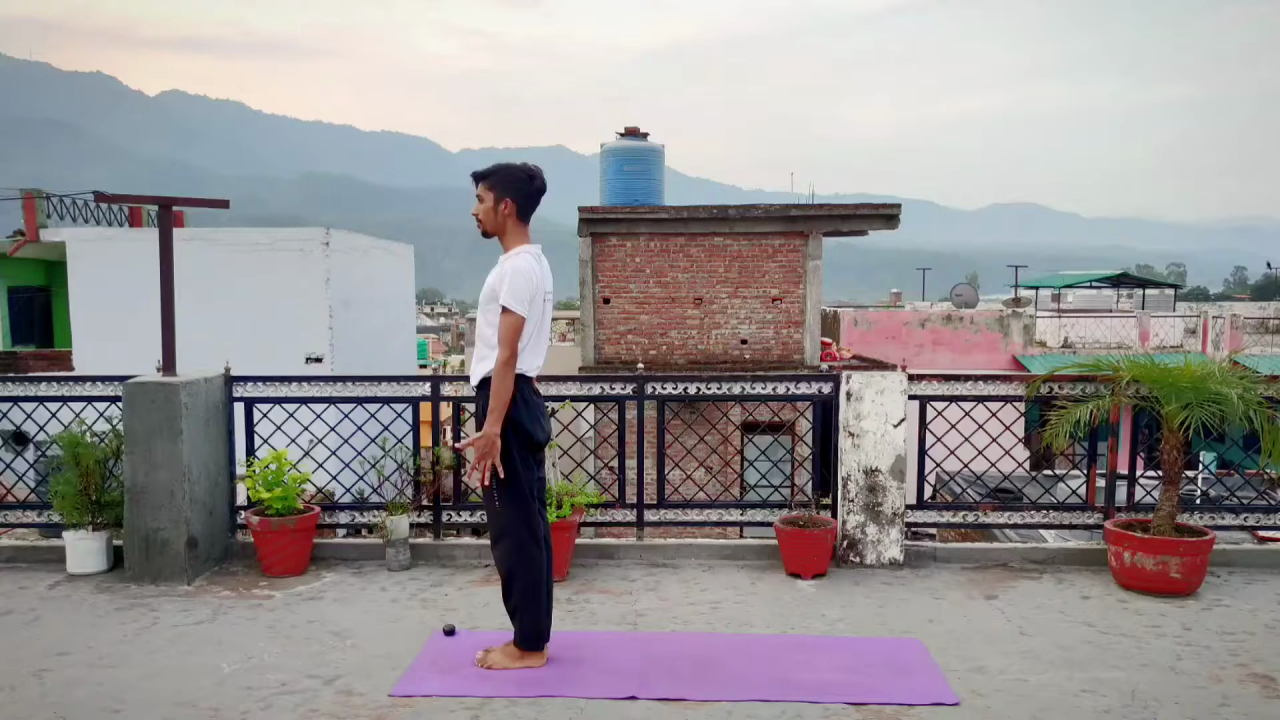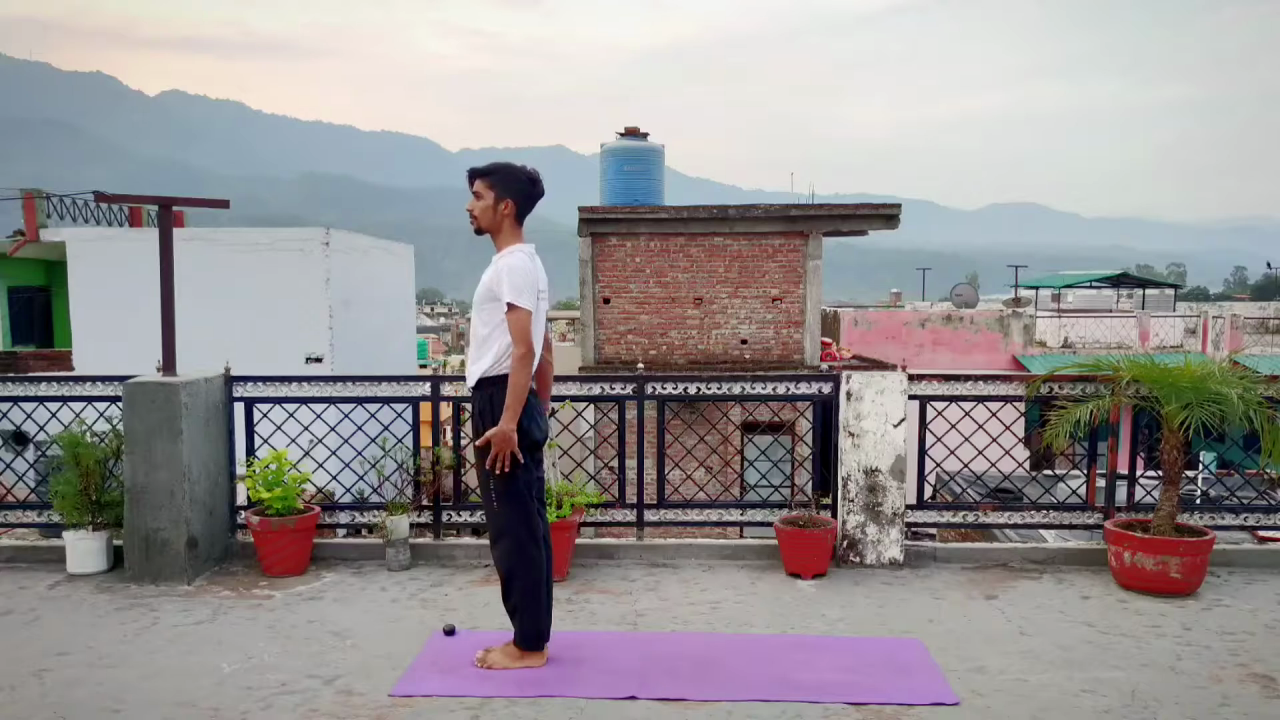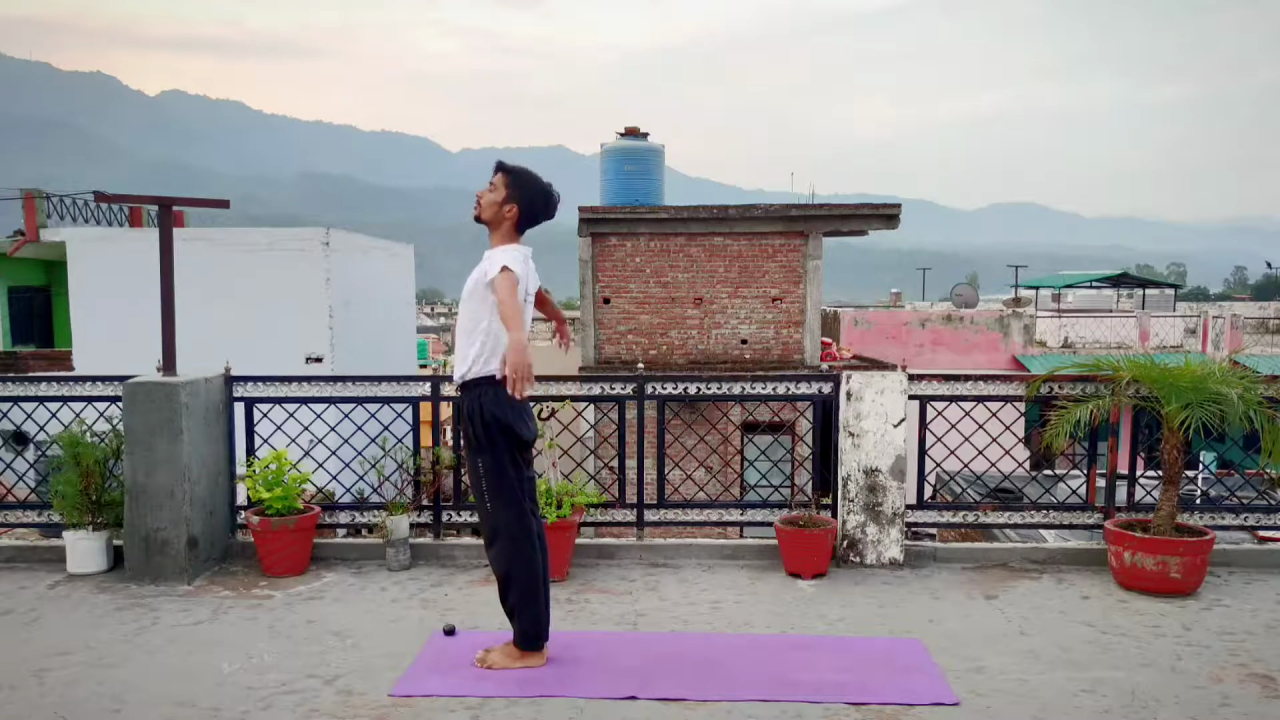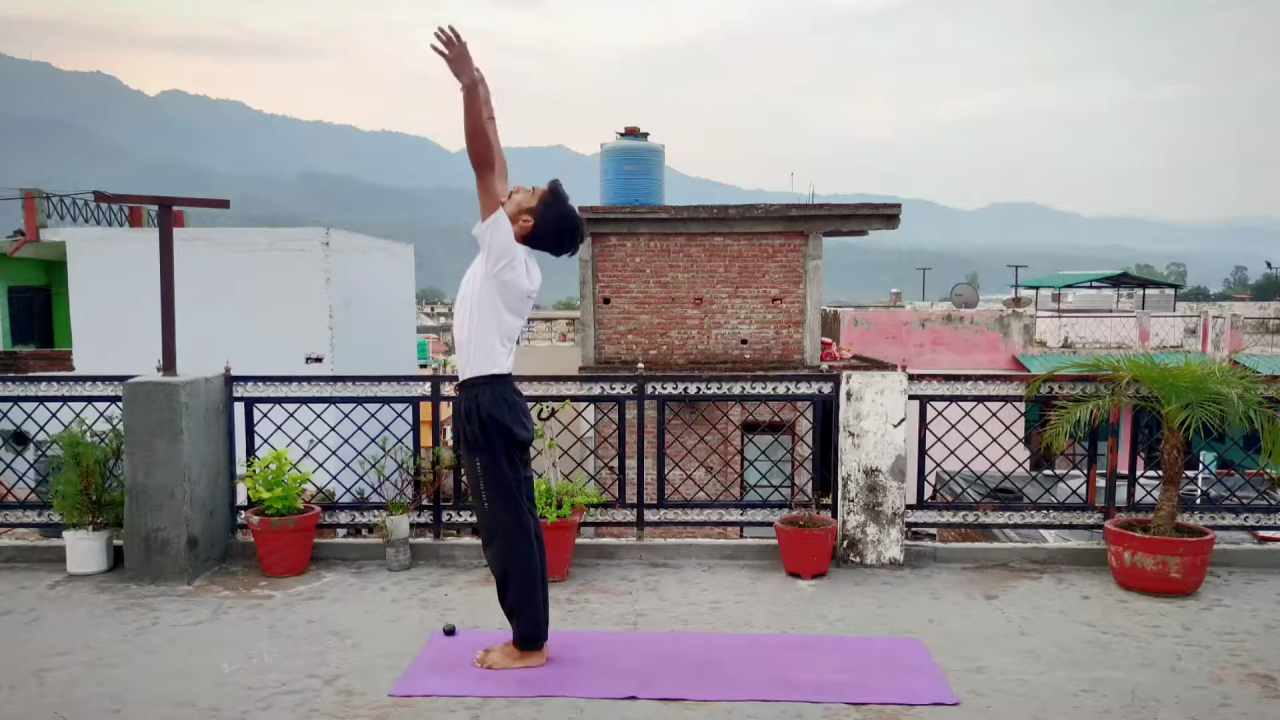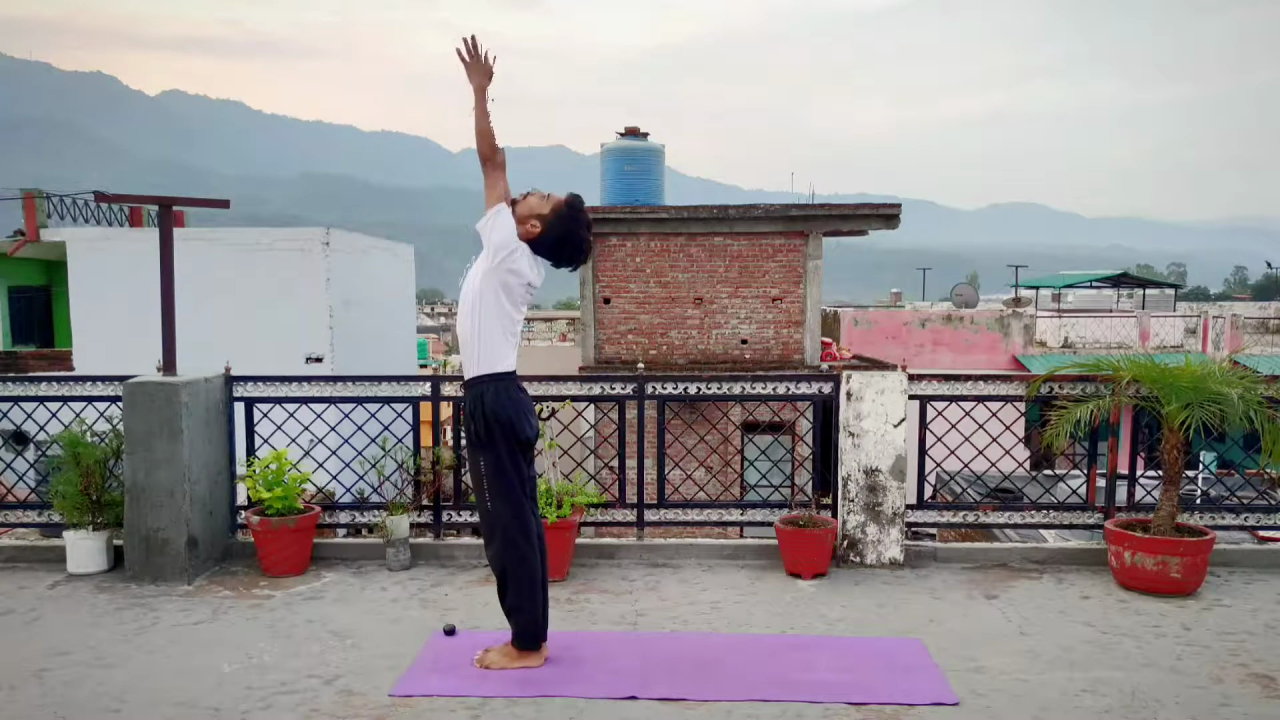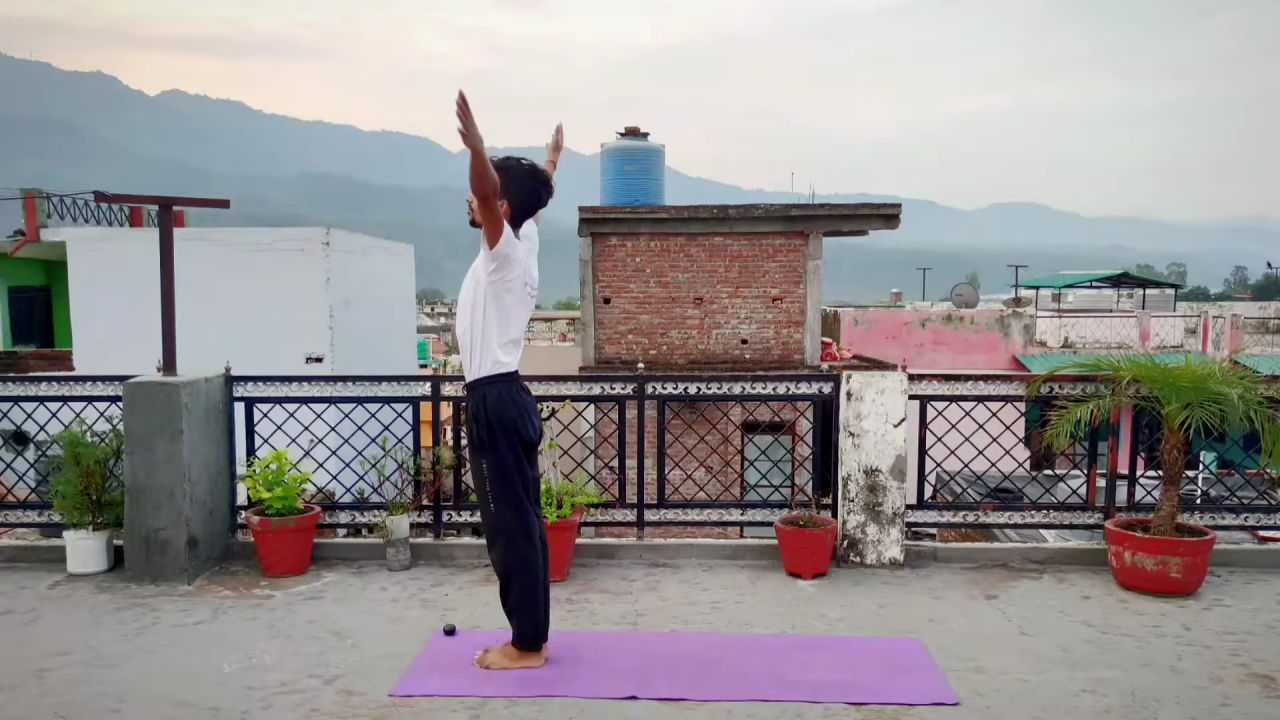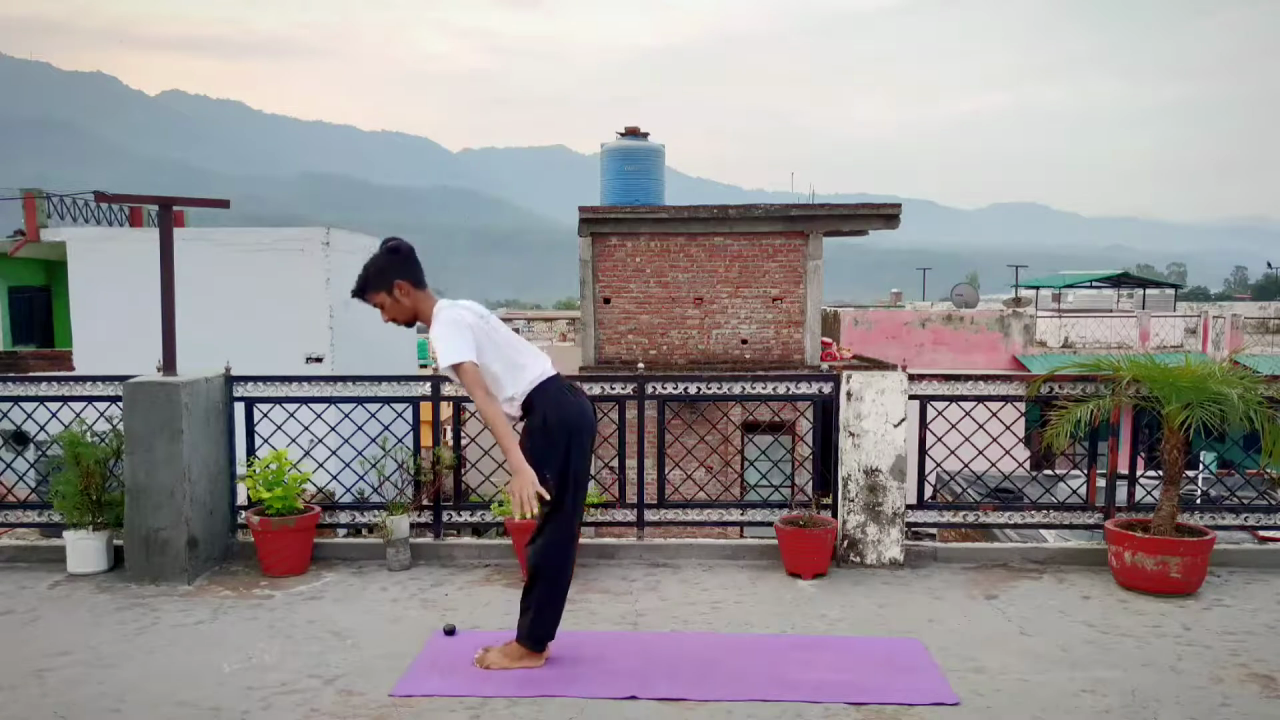
dt=0.4s
person 1, frame 1
left shoulder: (516, 267)
right shoulder: (531, 262)
left elbow: (507, 353)
left wrist: (491, 428)
left hip: (508, 404)
right hip: (521, 402)
left knee: (514, 528)
right knee: (526, 525)
left ankle: (529, 646)
right ankle: (531, 637)
person 1, frame 2
left shoulder: (511, 265)
right shoulder: (524, 263)
left elbow: (522, 349)
right elbow: (542, 346)
left wrist: (507, 421)
right wrist: (538, 407)
left hip: (501, 401)
right hip: (513, 404)
left knee: (512, 526)
right knee: (525, 524)
left ankle: (527, 646)
right ankle: (530, 635)
person 1, frame 3
left shoulder: (506, 256)
right shoulder: (518, 262)
left elbow: (510, 296)
right elbow: (539, 292)
left wrist: (517, 342)
right wrist: (559, 321)
left hip: (489, 400)
right hip: (497, 401)
left knee: (508, 525)
right knee: (518, 521)
left ankle: (528, 644)
right ankle: (531, 635)
person 1, frame 4
left shoulder: (505, 251)
right shoulder: (518, 260)
left elbow: (485, 168)
right elbow: (493, 170)
left wrist: (470, 86)
right wrist: (481, 96)
left hip: (485, 401)
right hip: (496, 399)
left knee: (506, 525)
right knee: (514, 522)
left ankle: (528, 645)
right ankle: (530, 635)
person 1, frame 5
left shoulder: (507, 250)
right shoulder: (520, 258)
left elbow: (490, 162)
right elbow: (496, 166)
left wrist: (479, 87)
right wrist: (481, 87)
left hip: (491, 400)
right hip: (500, 397)
left knee: (508, 525)
right knee: (516, 523)
left ankle: (527, 645)
right ankle: (529, 636)
person 1, frame 6
left shoulder: (505, 251)
right shoulder: (525, 242)
left elbow: (489, 201)
right elbow: (535, 195)
left wrist: (479, 148)
right wrist: (552, 154)
left hip: (493, 402)
right hip: (505, 397)
left knee: (509, 524)
right knee: (519, 521)
left ankle: (527, 645)
right ankle: (529, 636)
person 1, frame 7
left shoulder: (445, 328)
right shoulder: (458, 311)
left elbow: (486, 398)
left wrist: (518, 465)
left hip: (554, 417)
right hip: (563, 409)
left knee: (549, 533)
right knee: (553, 532)
left ankle: (530, 647)
right ankle: (532, 639)
